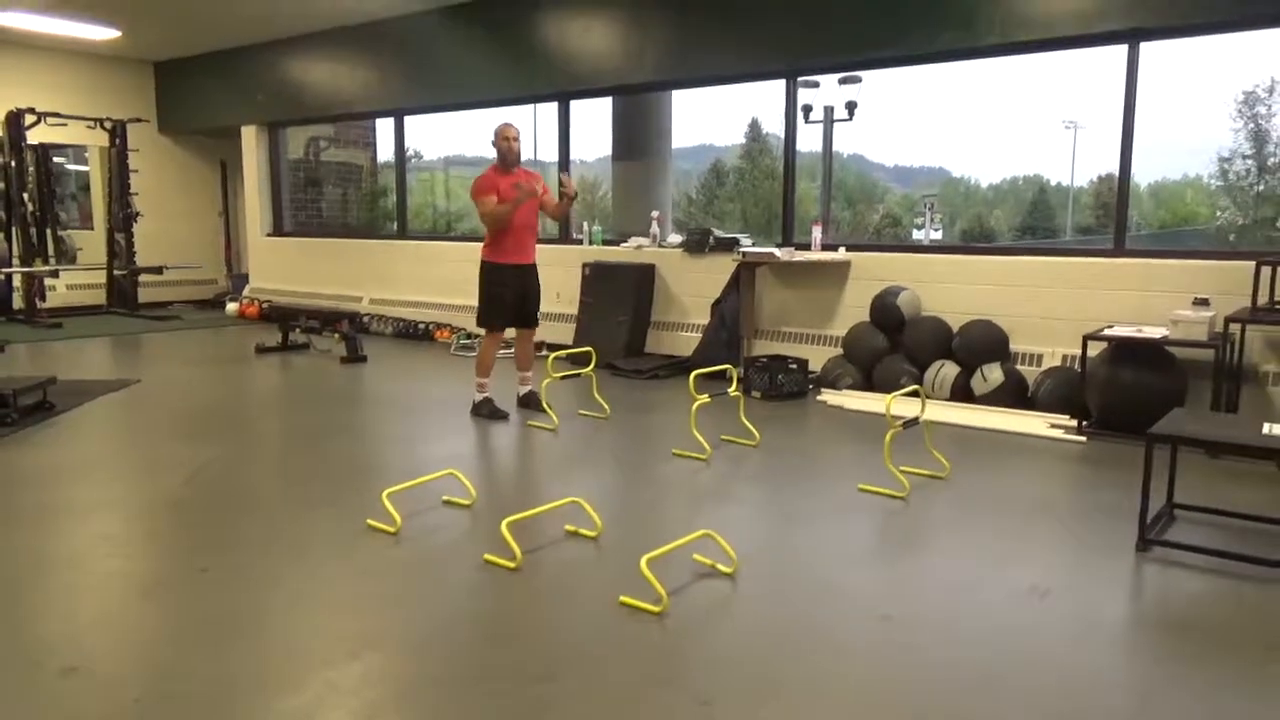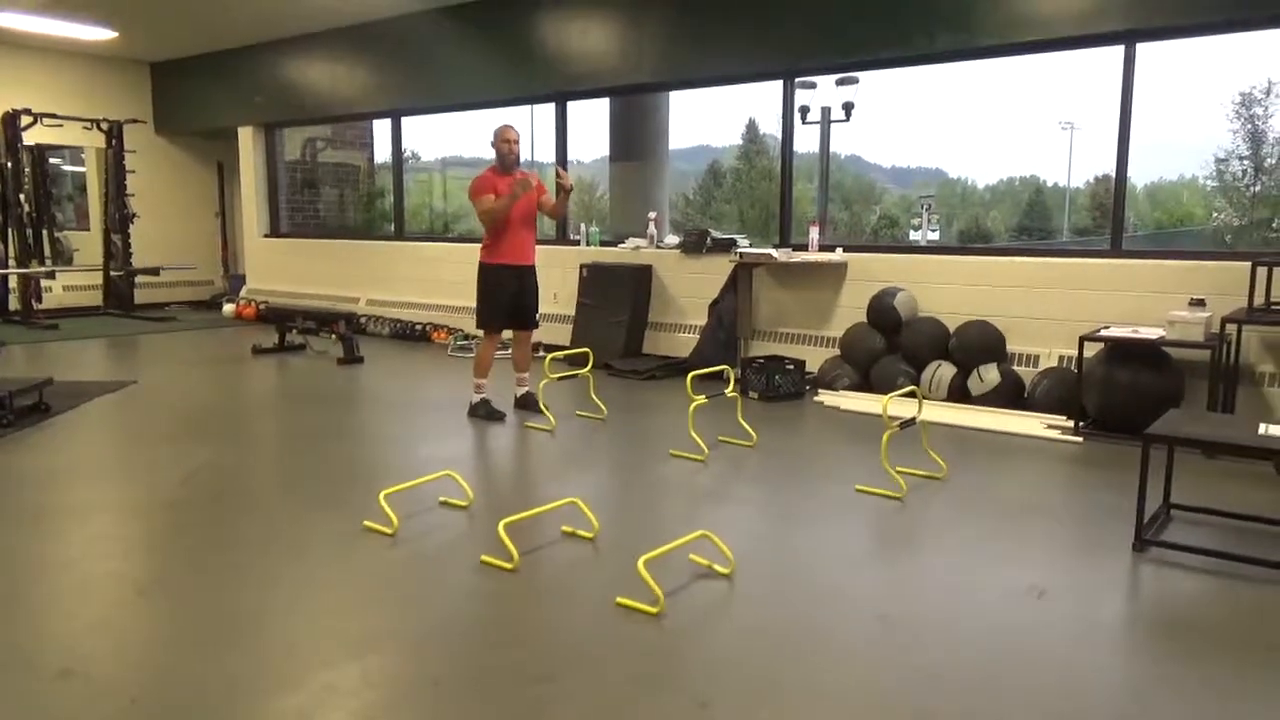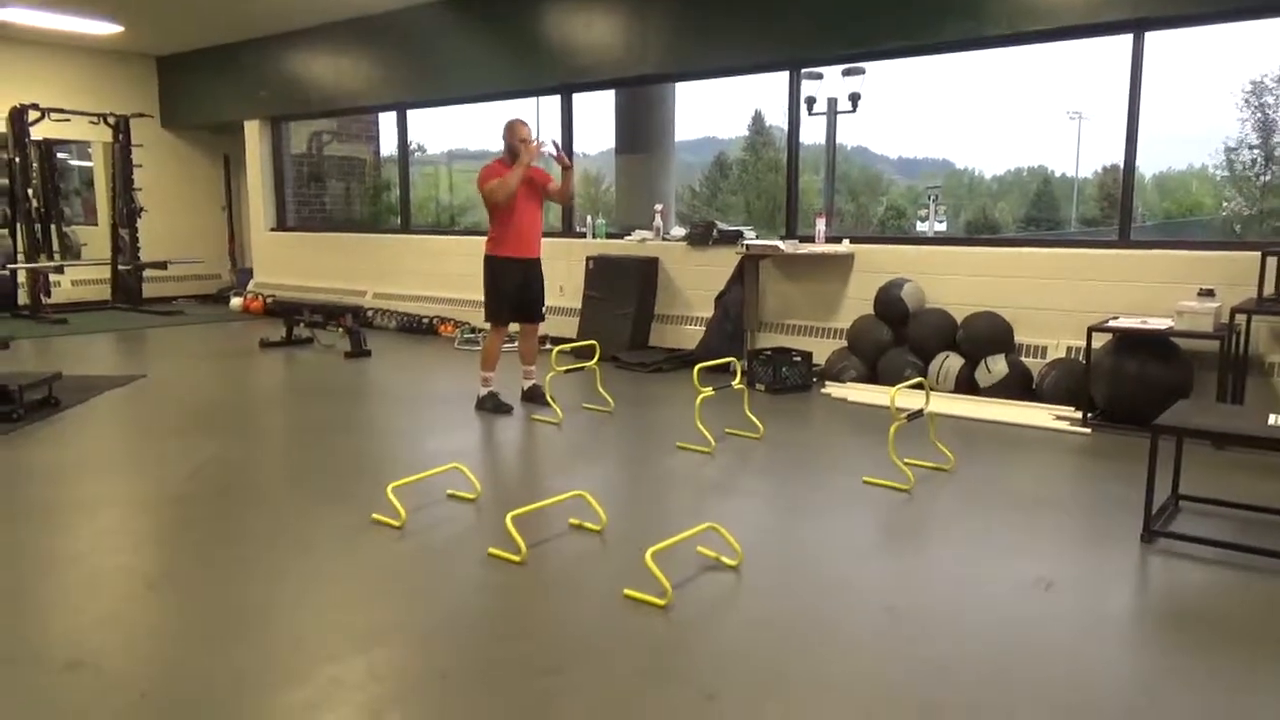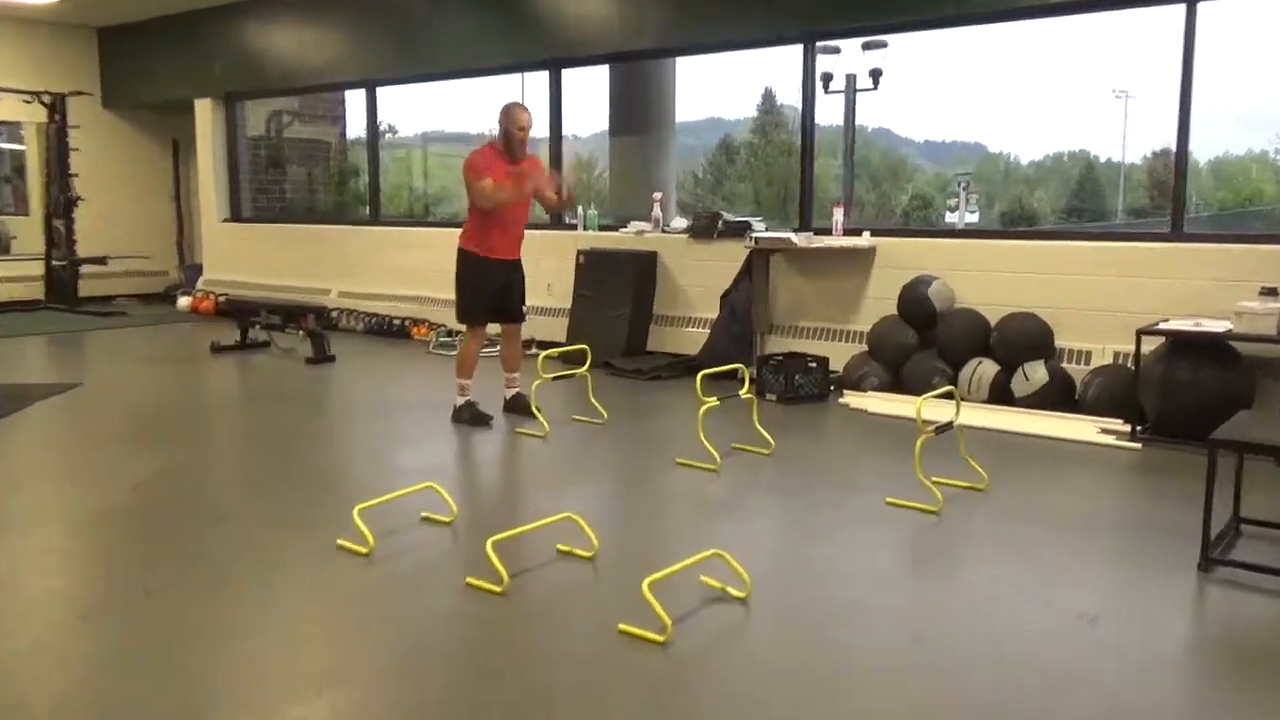
dt=0.3s
person 1, frame 1
left shoulder: (533, 178)
right shoulder: (486, 181)
left elbow: (556, 215)
right elbow: (489, 220)
left wrist: (568, 199)
right wrist: (519, 200)
left hip: (527, 266)
right hip: (498, 267)
left knee: (527, 331)
right knee: (494, 333)
left ankle: (525, 391)
right ankle: (481, 398)
person 1, frame 2
left shoulder: (532, 180)
right shoulder: (484, 181)
left elbow: (556, 214)
right elbow: (487, 218)
left wrist: (565, 192)
right wrist: (515, 194)
left hip: (526, 268)
right hip: (496, 268)
left knee: (525, 333)
right knee: (492, 334)
left ankle: (522, 392)
right ankle: (478, 399)
person 1, frame 3
left shoulder: (537, 173)
right shoulder: (491, 172)
left elbow: (565, 198)
right elbow: (499, 196)
left wrist: (566, 168)
right wrist: (522, 163)
left hip: (531, 261)
right hip: (501, 260)
left knee: (531, 325)
right knee: (499, 326)
left ankle: (530, 385)
right ankle: (486, 392)
person 1, frame 4
left shoulder: (532, 164)
right shoulder: (480, 159)
left elbow: (550, 204)
right elbow: (486, 199)
left wrist: (564, 200)
right wrist: (526, 188)
left hip: (511, 259)
right hip: (478, 257)
left knee: (513, 327)
right knee: (476, 329)
left ankle: (513, 394)
right ankle: (462, 402)
